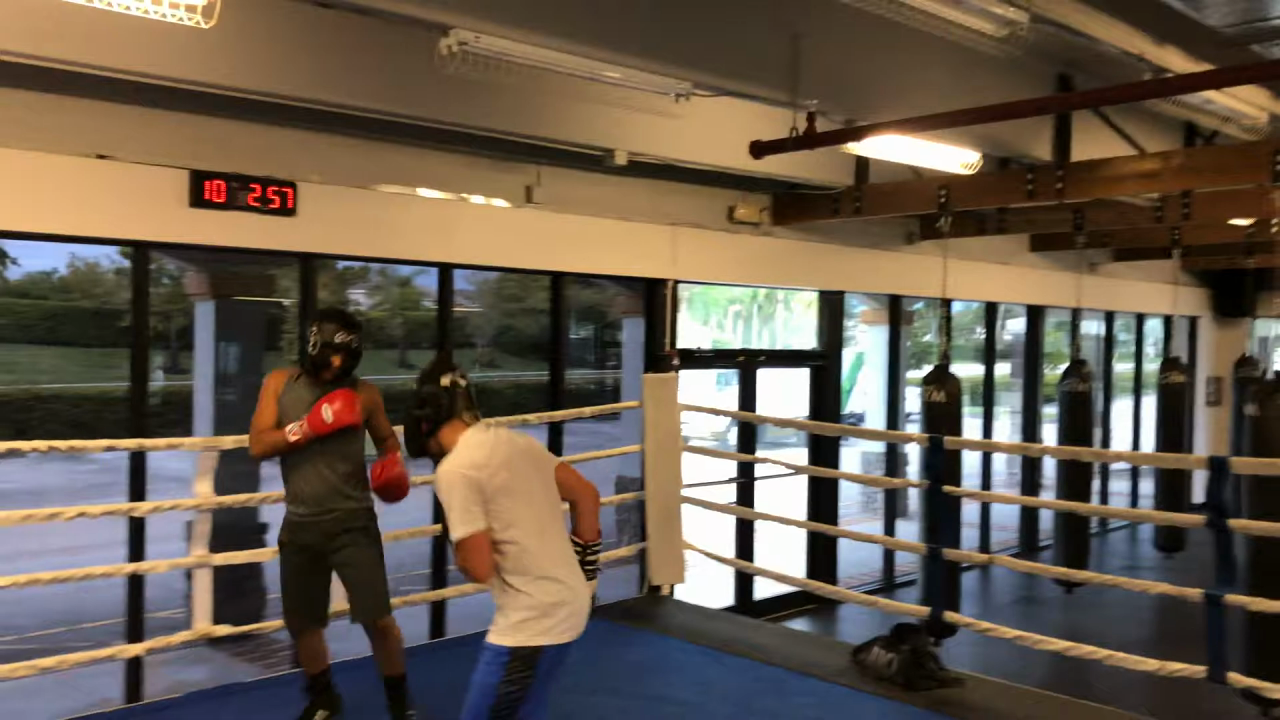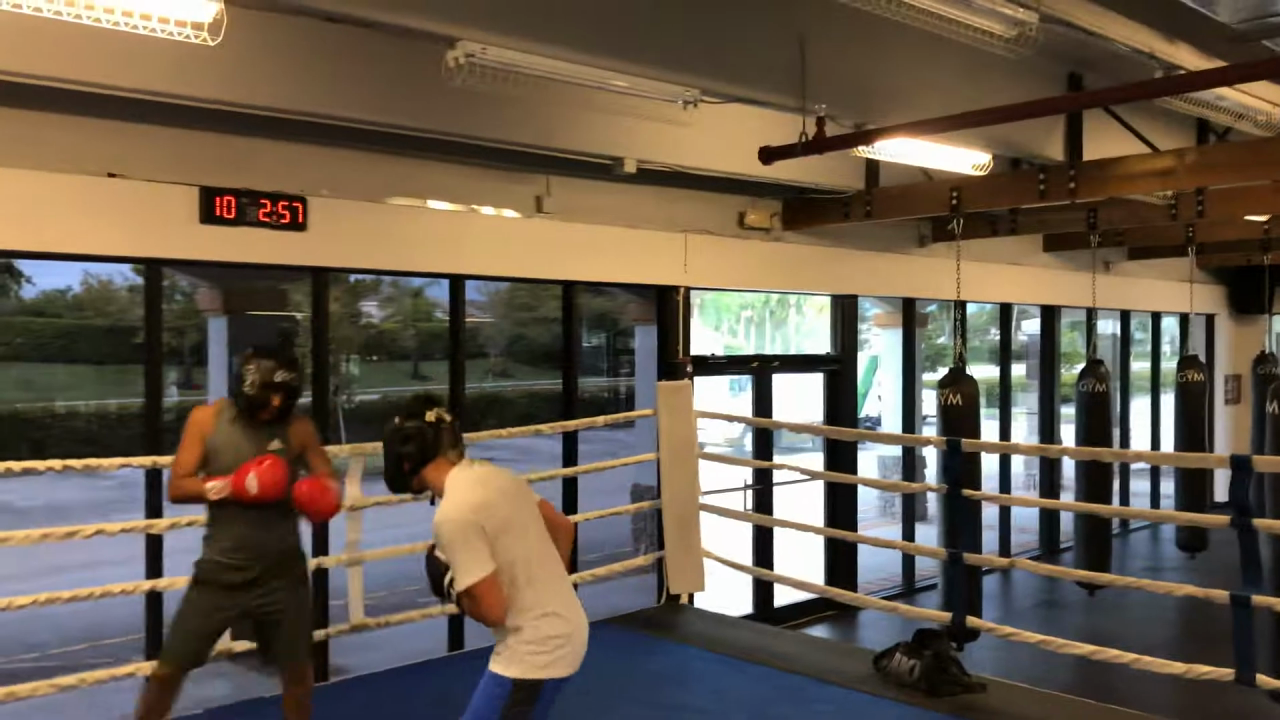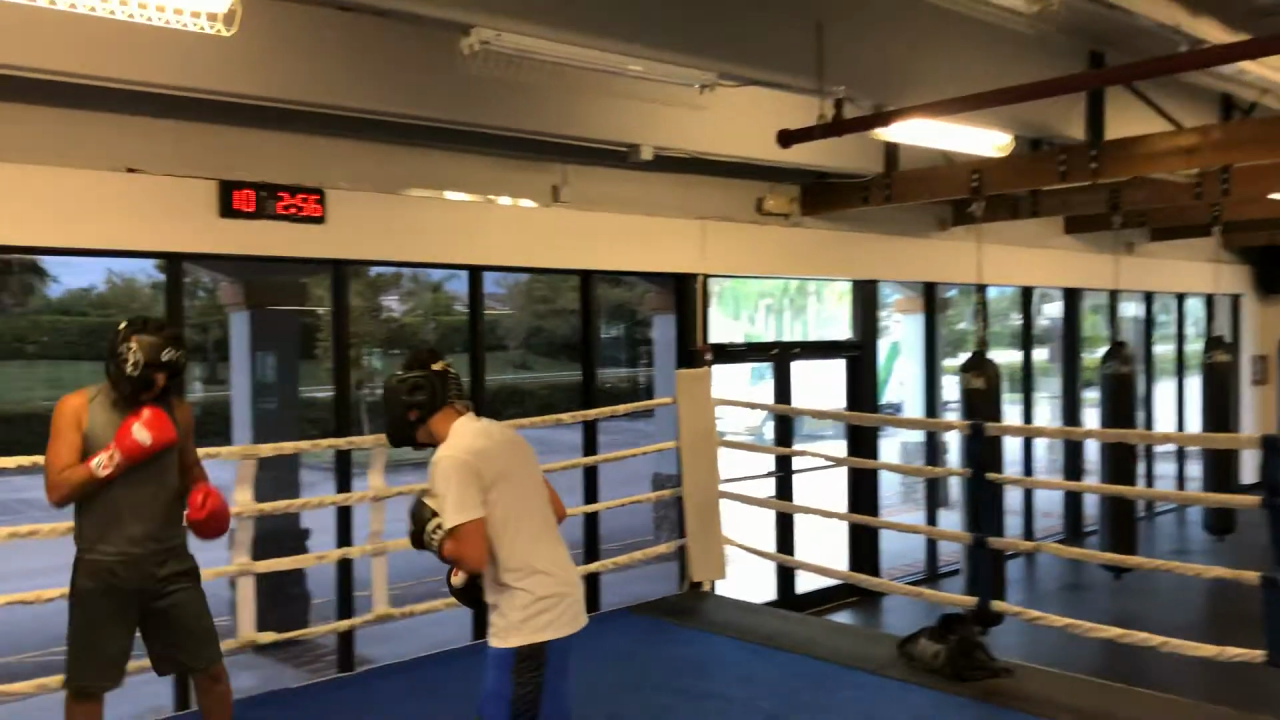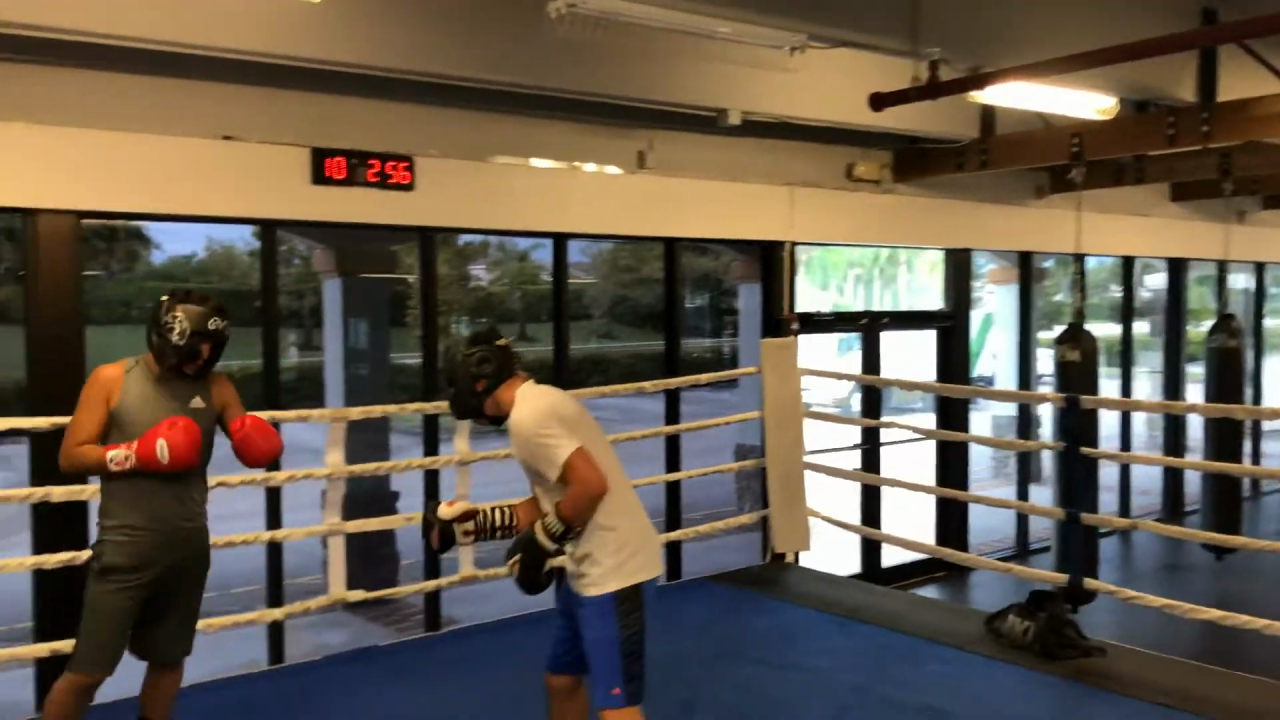
dt=0.3s
person 1, frame 1
left shoulder: (364, 394)
right shoulder: (279, 383)
left elbow: (388, 443)
right elbow: (257, 445)
left wrist: (393, 467)
right wrist: (311, 424)
left hip: (351, 522)
right hip: (301, 524)
left knee: (378, 620)
right knee: (303, 623)
person 1, frame 2
left shoulder: (297, 429)
right shoulder: (206, 419)
left elbow: (328, 481)
right elbow: (176, 488)
left wrist: (324, 496)
right wrist: (233, 486)
left hip: (279, 569)
right hip: (222, 568)
left knee: (295, 666)
right knee: (169, 669)
person 1, frame 3
left shoulder: (177, 411)
right shoulder: (77, 407)
right elbow: (58, 491)
left wrist: (205, 496)
right wrist: (119, 453)
left hip: (169, 564)
right hip: (103, 570)
left knee: (211, 673)
person 1, frame 4
left shoulder: (216, 387)
right shoulder: (111, 380)
left elbow: (256, 448)
right elbow: (70, 457)
left wrist: (260, 443)
right wrist: (137, 453)
left hip: (187, 547)
right hip: (126, 549)
left knee: (166, 660)
right knee: (85, 674)
person 2, frame 1
left shoulder: (455, 469)
right shoulder: (516, 442)
left elbow: (479, 567)
right elbow: (586, 494)
left wrist: (463, 540)
right wrist: (585, 571)
left hip: (531, 618)
right hip: (565, 601)
person 2, frame 2
left shoulder: (455, 512)
right shoulder: (495, 475)
left elbow: (491, 609)
right elbow: (562, 527)
left wrist: (449, 585)
left hip: (535, 650)
right hip: (560, 630)
person 2, frame 3
left shoulder: (452, 457)
right shoulder: (498, 435)
left elbow: (471, 556)
right elbow: (555, 509)
left wrist: (430, 531)
left hip: (530, 616)
right hip: (553, 598)
person 2, frame 4
left shoulder: (529, 417)
right shoulder: (539, 405)
left elbow: (593, 484)
right elbow: (544, 505)
left wrist: (542, 541)
right wrist: (477, 523)
left hip: (614, 568)
right hip: (588, 567)
right knee: (562, 678)
